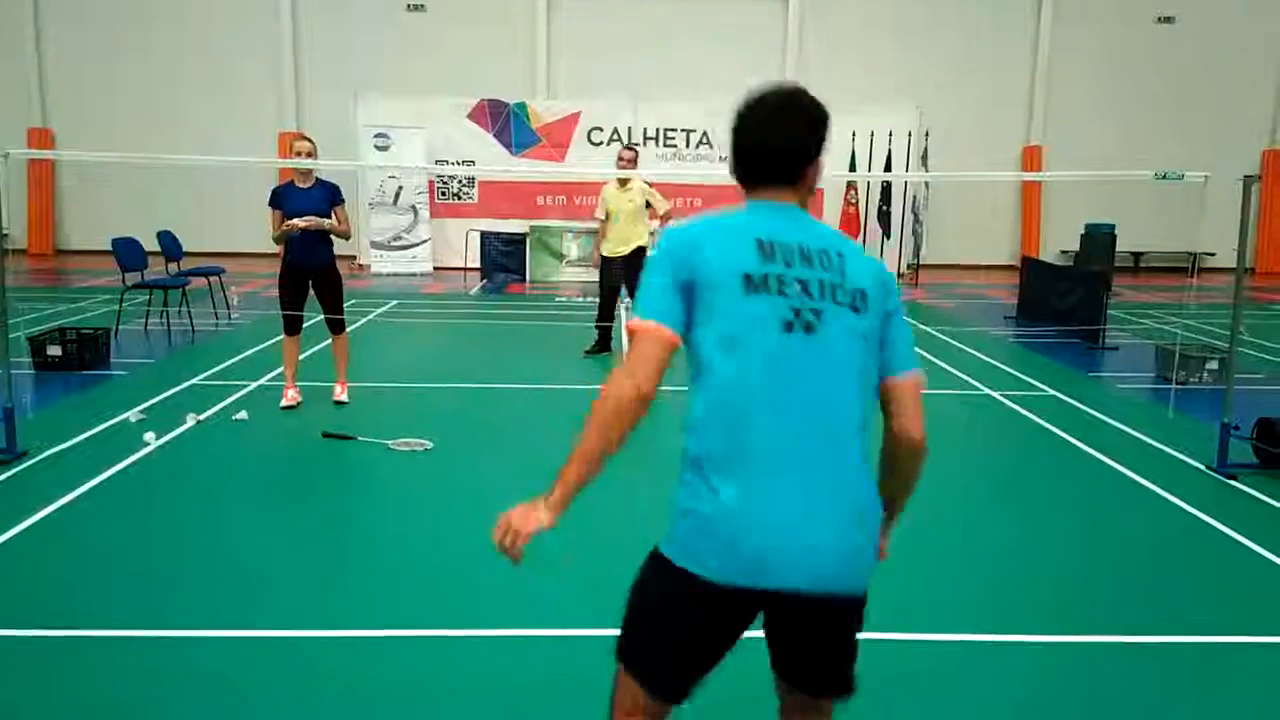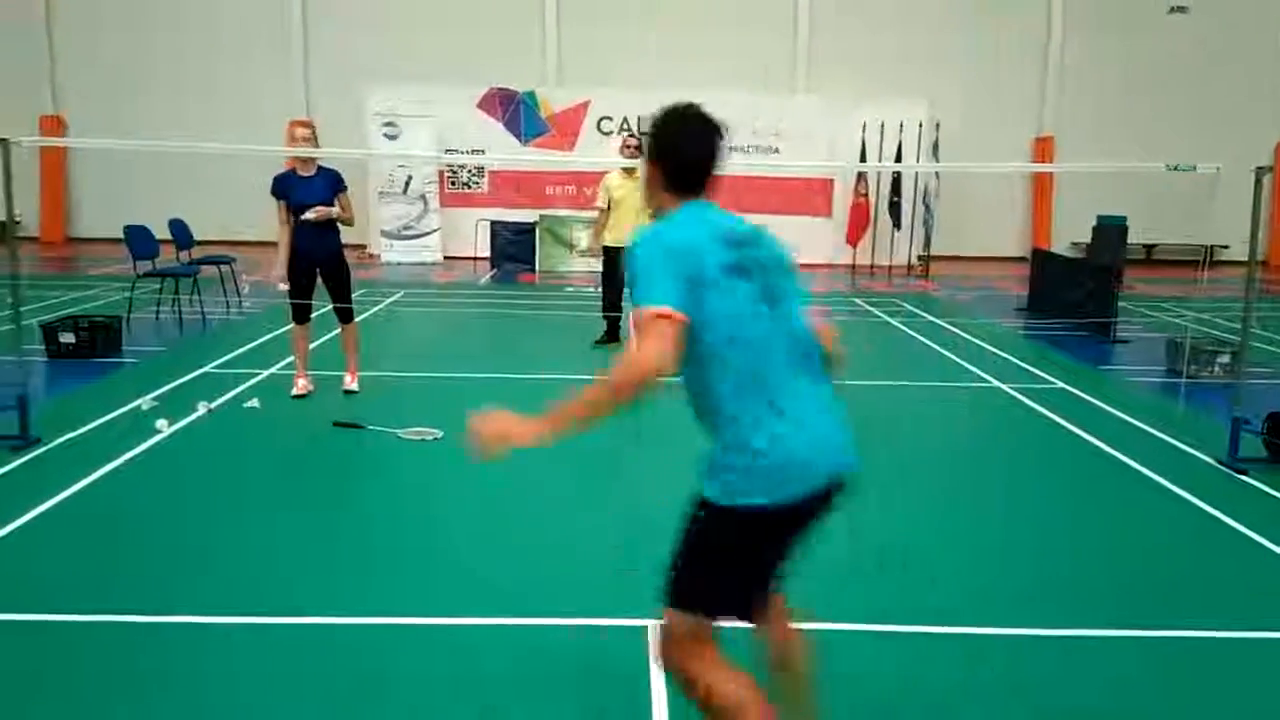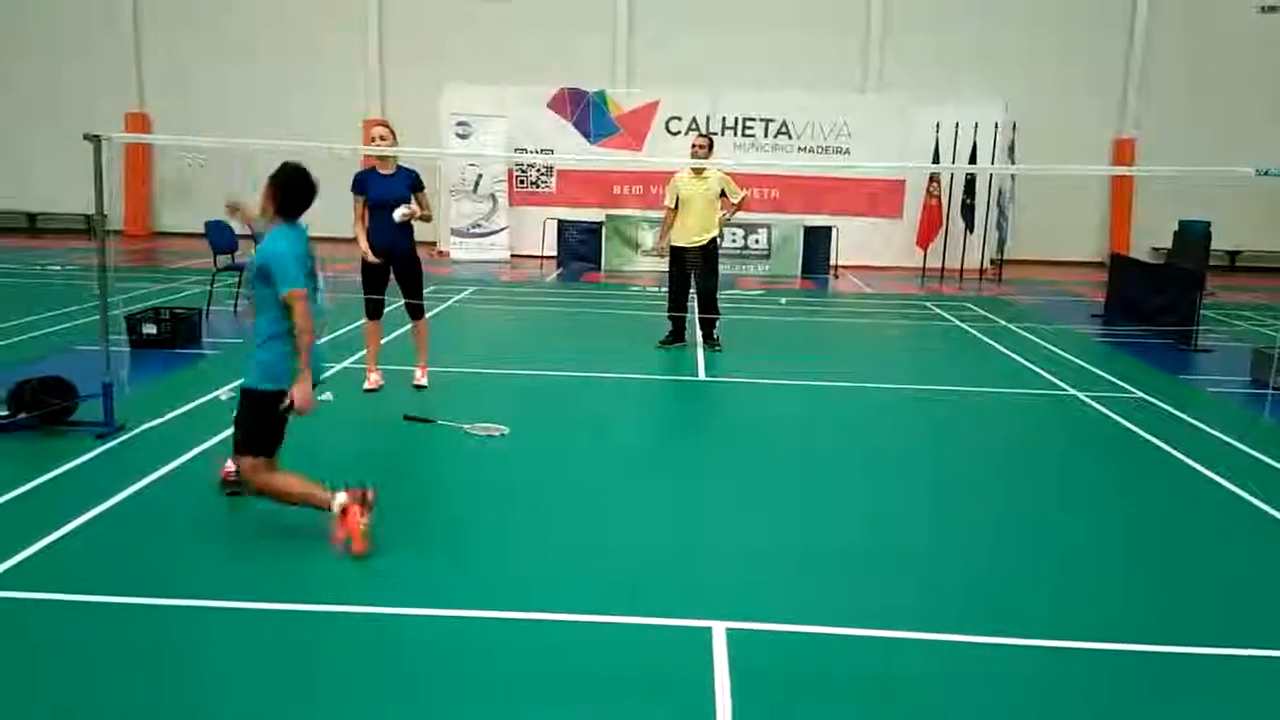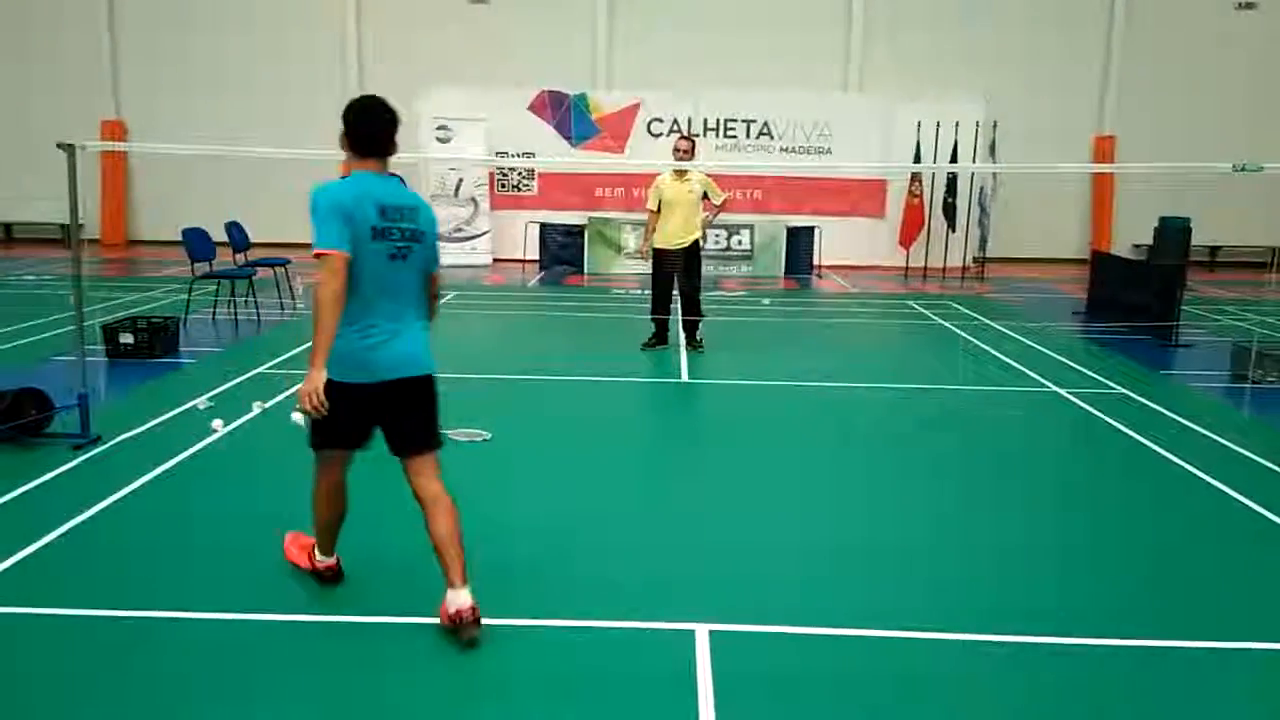
dt=1s
person 1, frame 1
left shoulder: (689, 246)
right shoulder: (869, 273)
left elbow: (635, 386)
right elbow: (910, 432)
left wrist: (551, 503)
right wrist: (881, 520)
left hip: (719, 542)
right hip: (838, 550)
person 1, frame 2
left shoulder: (662, 243)
right shoulder: (759, 240)
left elbow: (652, 359)
right elbow: (825, 344)
left wrist: (538, 428)
left hip: (761, 468)
right hip: (828, 451)
left knee: (686, 647)
right knee: (754, 593)
person 1, frame 3
left shoulder: (277, 248)
right shoulder: (291, 235)
left elbow: (303, 314)
left wrist: (303, 376)
right wrist: (246, 217)
left hip: (275, 372)
right hip: (274, 369)
left knee: (260, 476)
right knee: (249, 426)
left ankle: (342, 502)
right ankle: (236, 468)
person 1, frame 4
left shoulder: (333, 197)
right shoulder: (420, 208)
left elbow: (333, 281)
left wrist: (316, 366)
left hip: (352, 364)
right hip: (412, 363)
left knee: (332, 463)
right knee: (426, 478)
left ankle: (323, 556)
right ankle: (459, 598)
person 2, frame 1
left shoulder: (330, 190)
right shoulder: (280, 193)
left elbow: (346, 232)
right elbow: (276, 237)
left wrist: (324, 224)
right wrist: (286, 230)
left hip: (324, 267)
right hip: (293, 268)
left knee: (336, 325)
right knee: (291, 328)
left ankle: (341, 383)
right ankle: (290, 387)
person 2, frame 2
left shoulder: (332, 177)
right shoulder: (282, 181)
left elbow: (350, 219)
right elbow: (284, 226)
left wrist: (331, 212)
right wrist: (281, 264)
left hip: (332, 254)
right hip: (300, 257)
left knee: (345, 314)
right knee: (300, 317)
left ankle: (351, 373)
right ankle: (301, 376)
person 2, frame 3
left shoulder: (410, 176)
right shoulder: (362, 178)
left elbow: (428, 214)
right elbow: (359, 220)
left wrist: (417, 213)
right wrist: (363, 245)
left hip: (405, 252)
right hip: (375, 254)
left knee: (416, 310)
right knee: (373, 312)
left ankle: (421, 367)
right ankle: (372, 371)
person 2, frame 4
left shoulder: (395, 182)
right shoulder: (347, 183)
left elbow: (406, 221)
right elbow: (342, 220)
left wrist: (386, 215)
right wrist: (357, 221)
left hip: (389, 256)
right hip: (359, 256)
left knee: (396, 313)
right knee: (358, 315)
left ankle: (400, 370)
right ankle: (357, 372)
person 3, frame 1
left shoulder: (642, 188)
right shoulder: (607, 190)
left elbow: (665, 211)
right elbow: (603, 223)
right wrist: (596, 250)
left hip: (634, 253)
right hip: (609, 253)
right knee: (606, 301)
right ankle: (603, 342)
person 3, frame 2
right shoulder: (609, 179)
right elbow: (603, 213)
right wrist: (596, 239)
right hip: (612, 244)
right knee: (611, 291)
right ankle: (611, 332)
person 3, frame 3
left shoulder: (719, 178)
right shoulder: (678, 178)
left elbow: (739, 198)
right elbow: (671, 211)
left wrist: (726, 216)
right wrist: (663, 238)
left hip: (707, 244)
right hip: (680, 243)
left knee: (707, 292)
right knee: (677, 292)
left ankle: (709, 335)
right ankle: (677, 333)
person 3, frame 4
left shoulder: (701, 180)
right shoulder: (660, 181)
left elbow: (721, 199)
right elbow: (653, 214)
left wrist: (710, 218)
right wrist: (646, 242)
left hip: (690, 245)
right hip: (663, 246)
left knee: (691, 294)
right knee: (660, 294)
left ankle: (692, 336)
right ankle: (660, 335)
